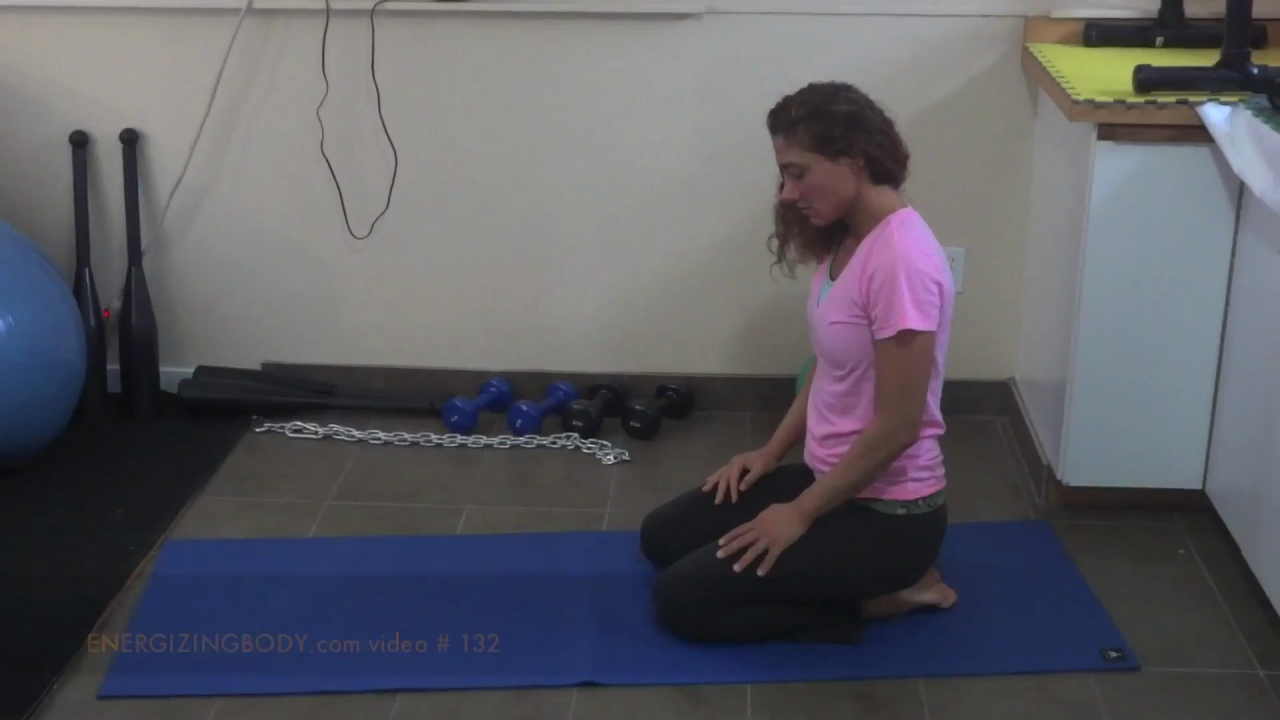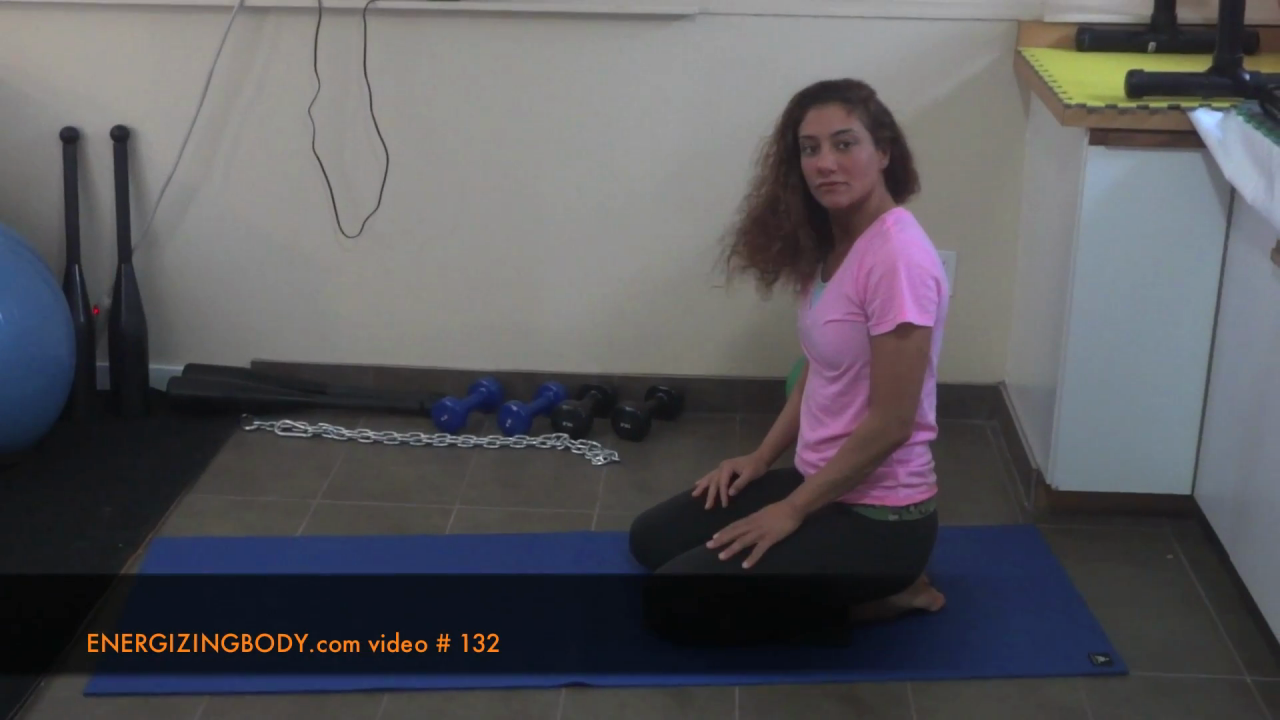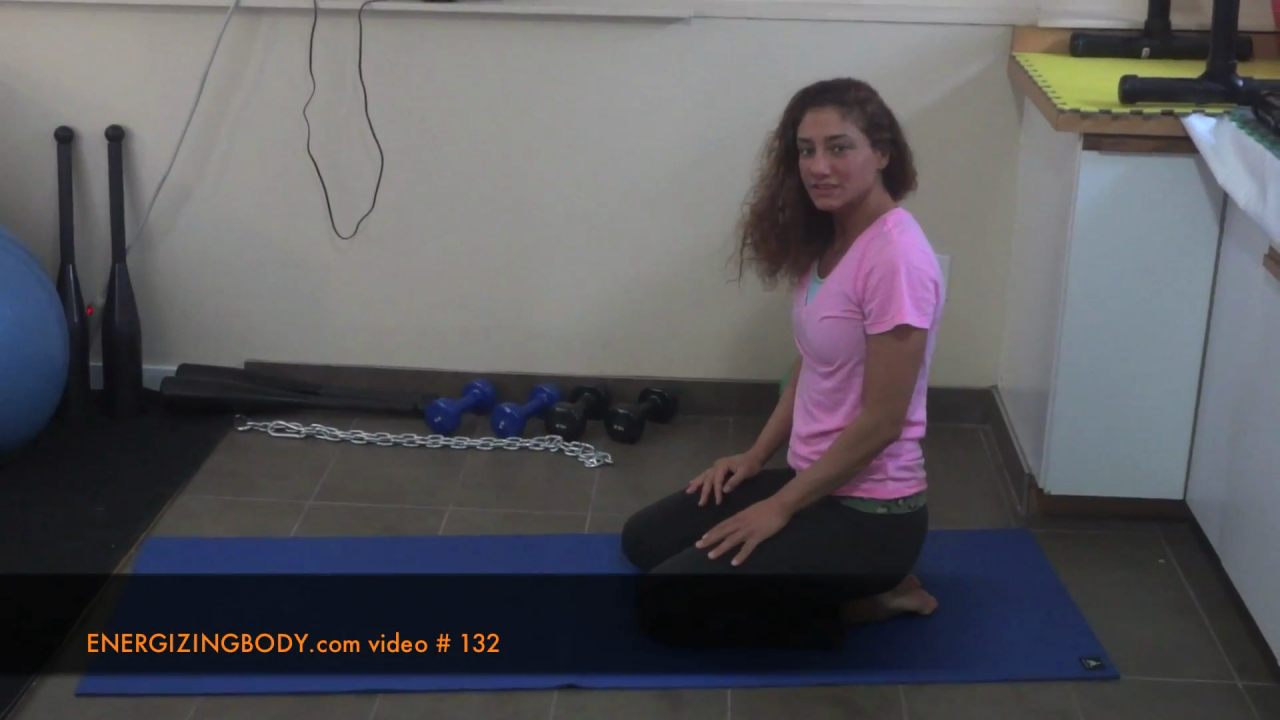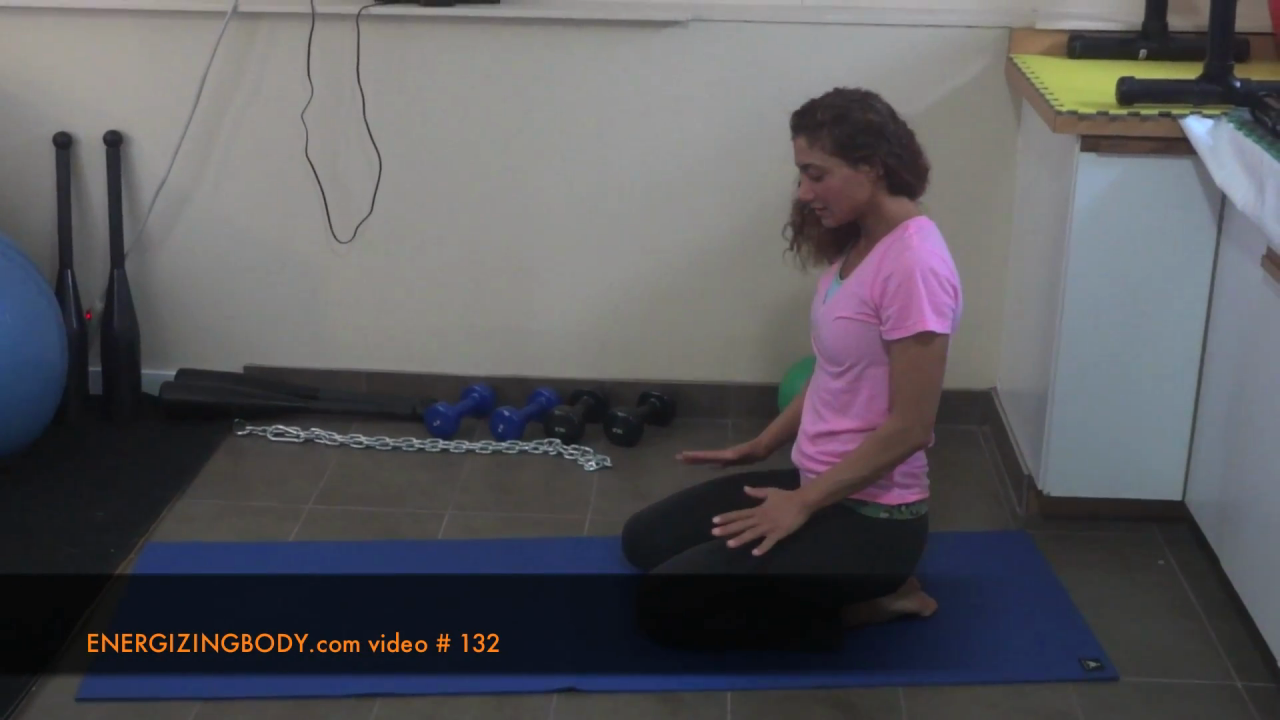
dt=0.5s
person 1, frame 1
left shoulder: (900, 261)
right shoulder: (848, 239)
left elbow: (898, 428)
left wrist: (802, 514)
right wrist: (771, 453)
left hip: (888, 511)
right hip: (835, 477)
left knee: (683, 600)
right knee: (662, 536)
left ankle: (889, 591)
right ankle: (867, 575)
person 1, frame 2
left shoulder: (897, 258)
right shoulder: (831, 242)
left elbow: (891, 425)
left wrist: (793, 511)
right wrist: (761, 459)
left hip: (880, 517)
right hip: (826, 482)
left knee: (673, 603)
right knee: (651, 539)
left ankle: (877, 595)
right ankle: (855, 582)
person 1, frame 3
left shoulder: (896, 259)
right shoulder: (829, 241)
left elbow: (881, 421)
left wrist: (781, 507)
right wrist: (755, 457)
left hip: (870, 511)
right hip: (818, 479)
left knee: (667, 605)
right knee: (643, 540)
left ankle: (869, 596)
right ankle: (852, 580)
person 1, frame 4
left shoulder: (914, 267)
right shoulder: (858, 245)
left elbow: (911, 428)
left wrist: (802, 506)
right wrist: (759, 446)
left hip: (871, 515)
right hip: (820, 482)
left knee: (666, 606)
right knee: (645, 540)
left ankle: (864, 600)
right ankle: (853, 583)
